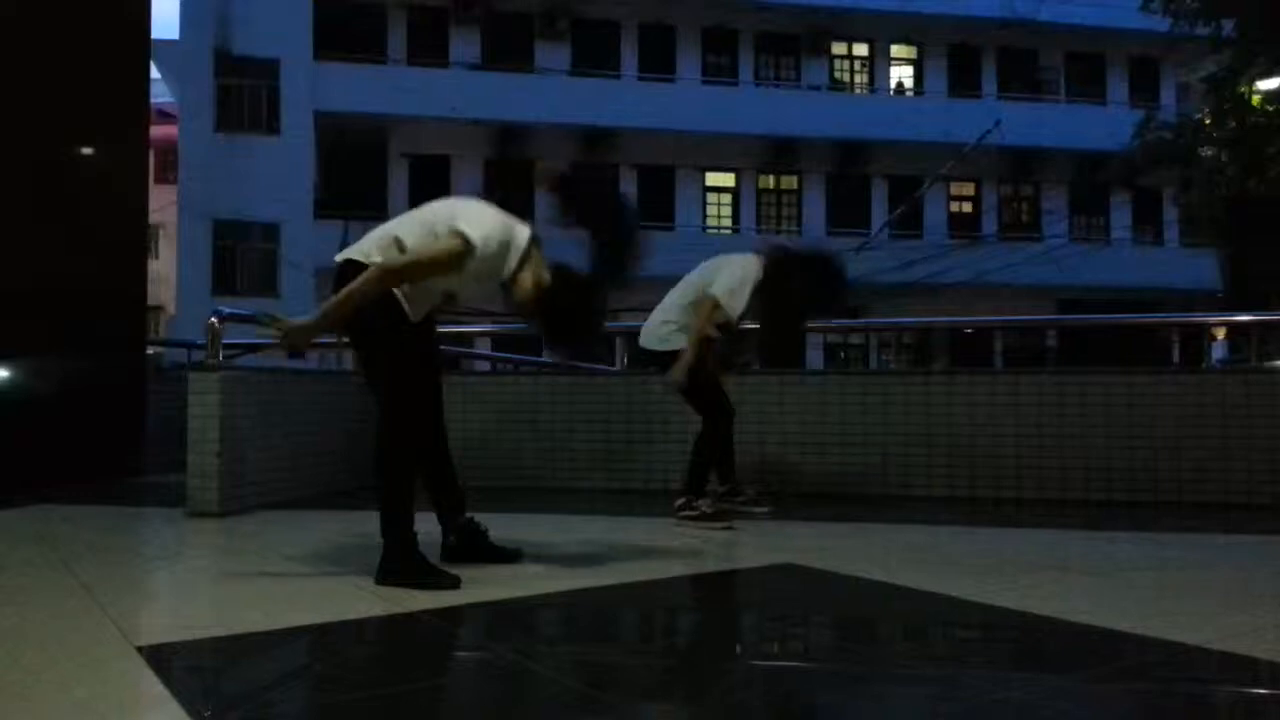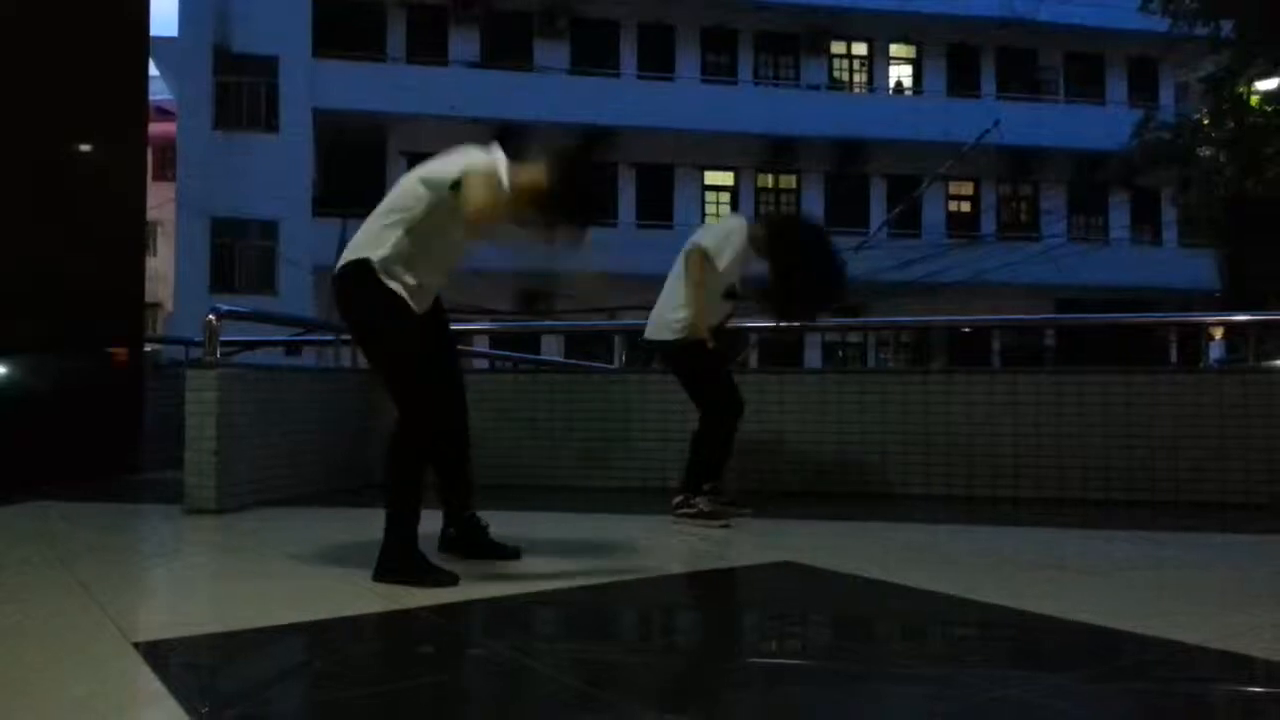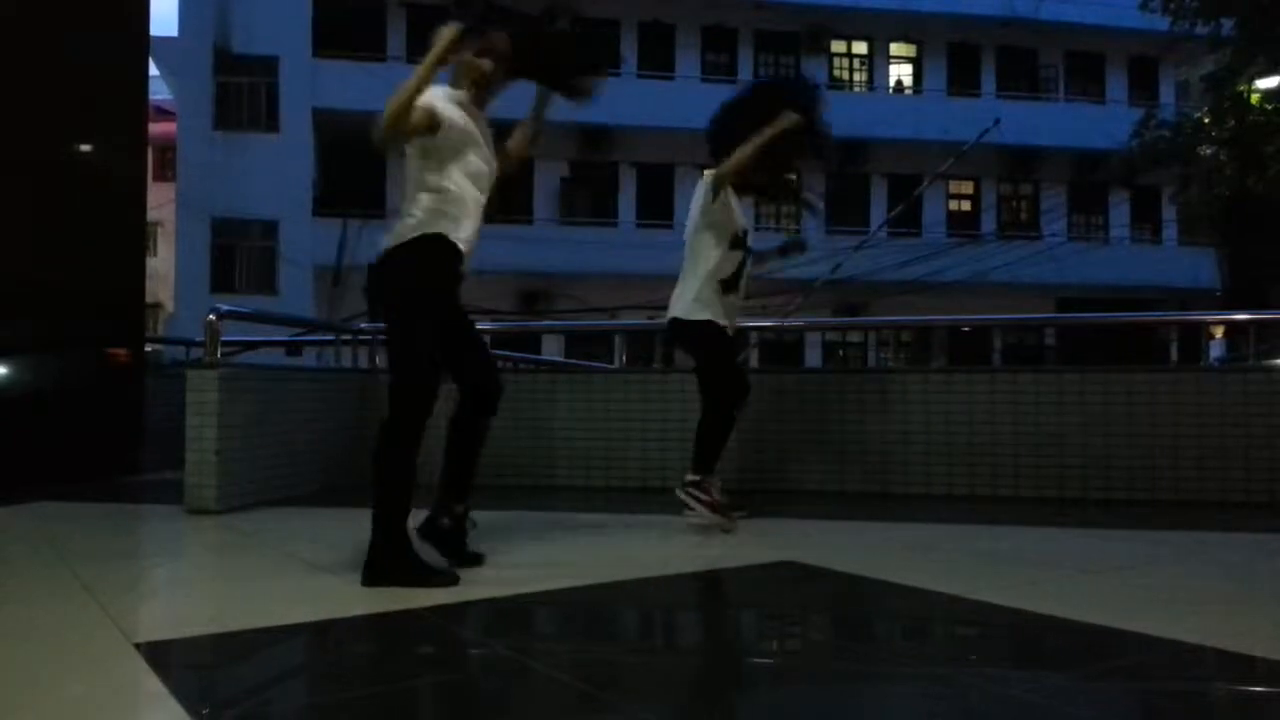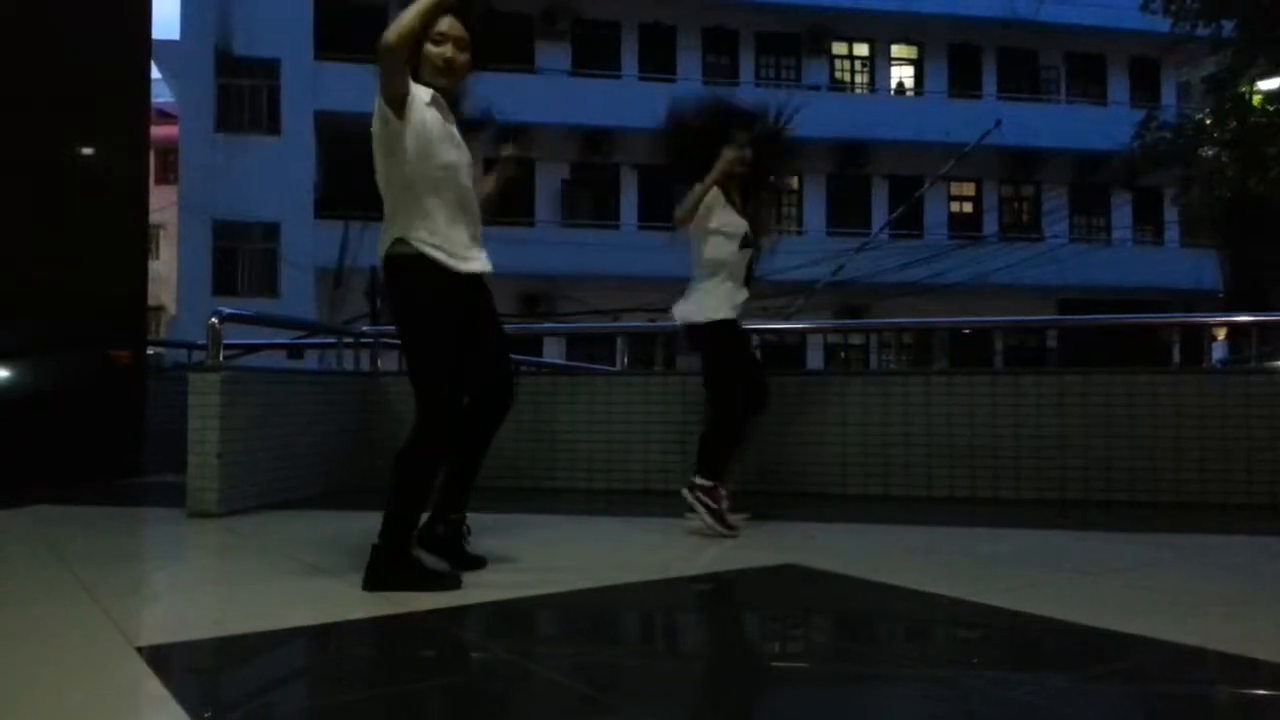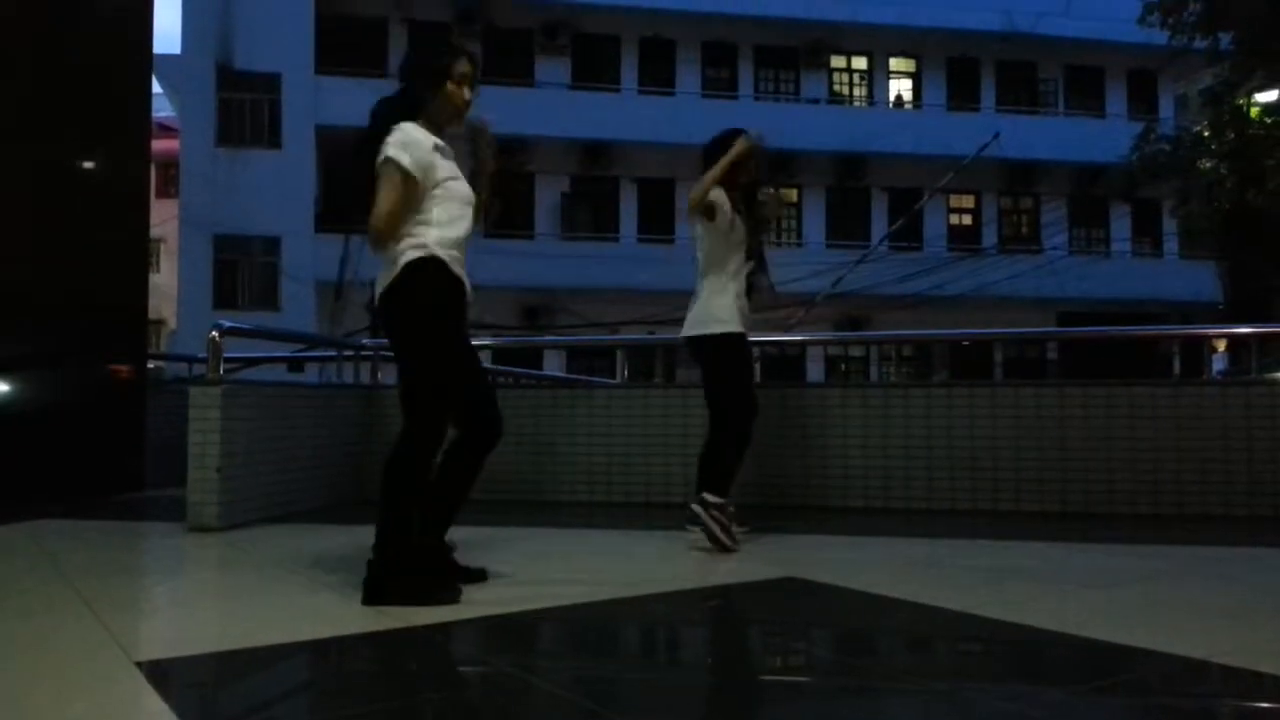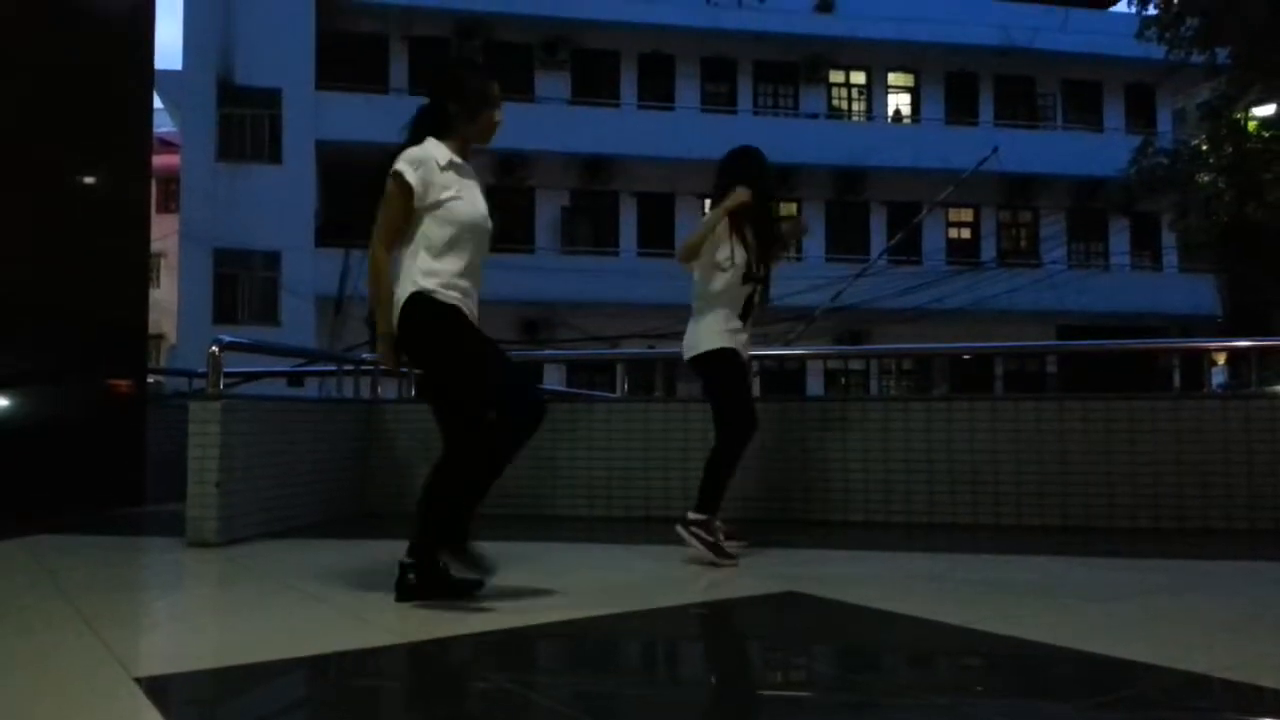
dt=0.3s
person 1, frame 1
left shoulder: (514, 253)
right shoulder: (490, 241)
right elbow: (388, 270)
right wrist: (316, 324)
left hip: (405, 295)
right hip: (369, 282)
left knee: (427, 415)
right knee: (405, 411)
left ankle: (458, 531)
right ankle: (398, 555)
person 1, frame 2
left shoulder: (500, 185)
right shoulder: (484, 169)
right elbow: (477, 214)
left hip: (412, 289)
right hip: (372, 279)
left knee: (448, 399)
right knee: (422, 406)
left ankle: (462, 526)
right ankle: (398, 552)
person 1, frame 3
left shoulder: (477, 124)
right shoulder: (439, 105)
left elbow: (508, 159)
right elbow: (388, 131)
left wrist: (540, 104)
right wrist: (435, 54)
left hip: (430, 271)
right hip: (416, 266)
left knee: (483, 387)
right knee: (412, 405)
left ankle: (448, 517)
right ankle: (386, 554)
person 1, frame 4
left shoulder: (446, 120)
right shoulder: (402, 101)
left wrist: (498, 176)
left hip: (465, 277)
right hip: (420, 274)
left knee: (494, 393)
right knee: (440, 415)
left ankle: (445, 523)
right ankle: (390, 557)
person 1, frame 5
left shoulder: (439, 152)
right shoulder: (407, 139)
left elbow: (464, 217)
right elbow: (381, 229)
left hip: (442, 300)
right hip: (422, 290)
left knee: (482, 422)
right knee: (427, 428)
left ankle: (425, 546)
right ankle: (388, 570)
person 1, frame 6
left shoulder: (472, 180)
right shoulder: (419, 162)
right elbow: (382, 248)
left wrist: (475, 323)
right wrist: (383, 331)
left hip: (456, 319)
right hip: (428, 313)
left knee: (467, 442)
right knee: (522, 402)
left ankle: (422, 566)
right ankle: (451, 527)
person 2, frame 1
left shoulder: (759, 271)
right shoulder: (748, 270)
right elbow: (705, 308)
right wrist: (685, 361)
left hip: (677, 340)
right hip: (669, 340)
left knee: (721, 413)
right knee: (718, 414)
left ankle: (730, 488)
right ankle: (689, 501)
person 2, frame 2
left shoulder: (746, 241)
right shoulder: (732, 230)
right elbow: (695, 257)
right wrist: (696, 314)
left hip: (698, 334)
right hip: (678, 331)
left knee: (730, 405)
right knee: (720, 409)
left ankle: (711, 491)
right ankle: (686, 498)
person 2, frame 3
left shoulder: (731, 202)
right shoulder: (714, 188)
right elbow: (725, 170)
left wrist: (778, 251)
right wrist: (777, 128)
left hip: (715, 315)
right hip: (697, 314)
left knee: (728, 394)
right knee: (727, 394)
left ankle: (703, 482)
right ankle: (697, 481)
person 2, frame 4
left shoulder: (743, 199)
right shoulder: (711, 195)
left elbow: (754, 242)
right elbow: (681, 217)
left wrist: (760, 197)
right wrist: (718, 169)
left hip: (720, 316)
right hip: (710, 314)
left knee: (727, 404)
right knee: (750, 395)
left ankle: (708, 487)
right ankle: (707, 483)
person 2, frame 5
left shoulder: (742, 209)
right shoulder: (717, 203)
left elbow: (749, 263)
right elbow: (694, 201)
left wrist: (761, 215)
right wrist: (733, 151)
left hip: (725, 327)
right hip: (717, 326)
left knee: (726, 419)
right knee: (738, 413)
left ankle: (709, 502)
right ankle: (715, 498)
person 2, frame 6
left shoulder: (753, 228)
right shoulder: (717, 218)
left elbow: (755, 284)
right elbow: (686, 254)
left wrist: (781, 242)
right wrist: (727, 208)
left hip: (732, 345)
right hip: (712, 341)
left knee: (734, 430)
right knee: (740, 425)
left ankle: (705, 520)
right ankle: (700, 518)
